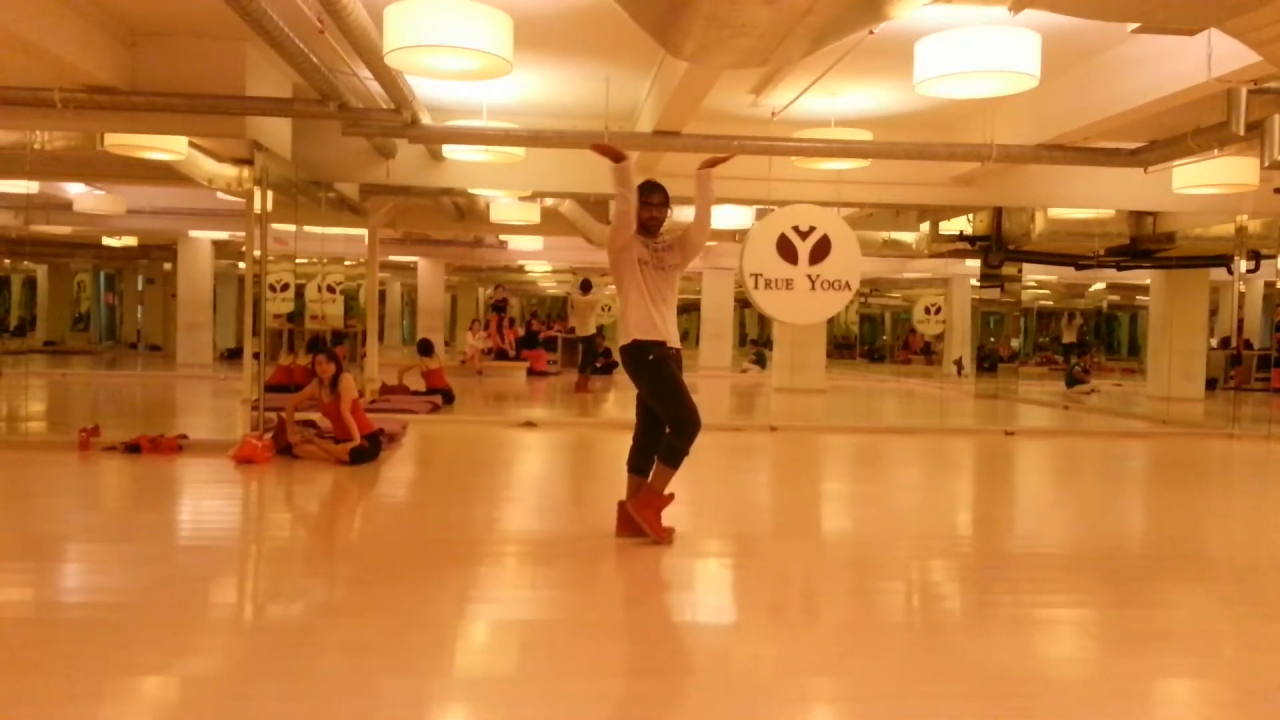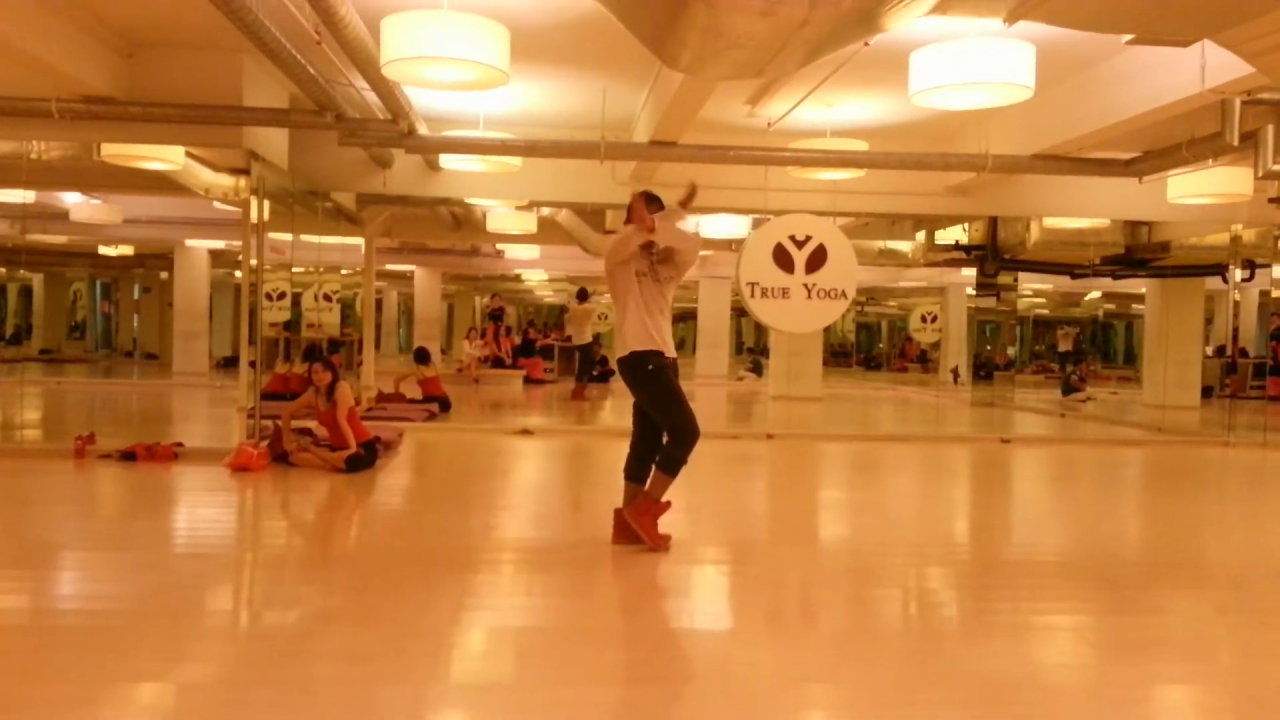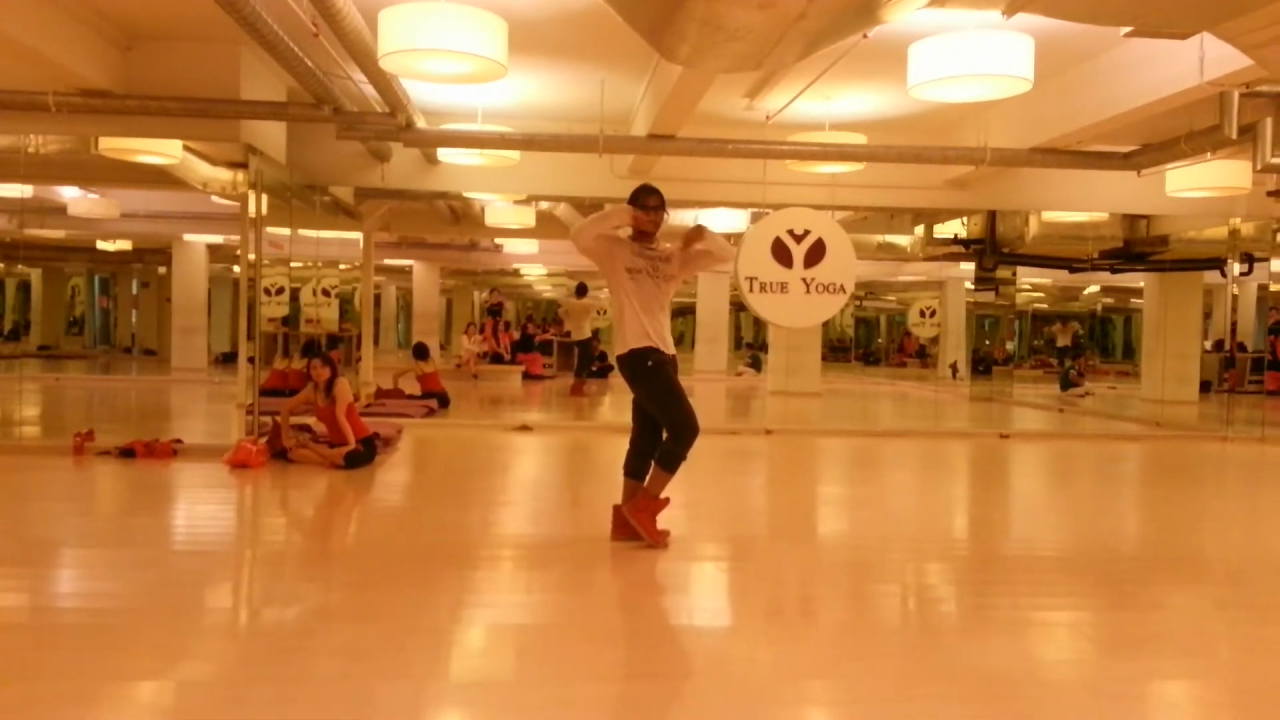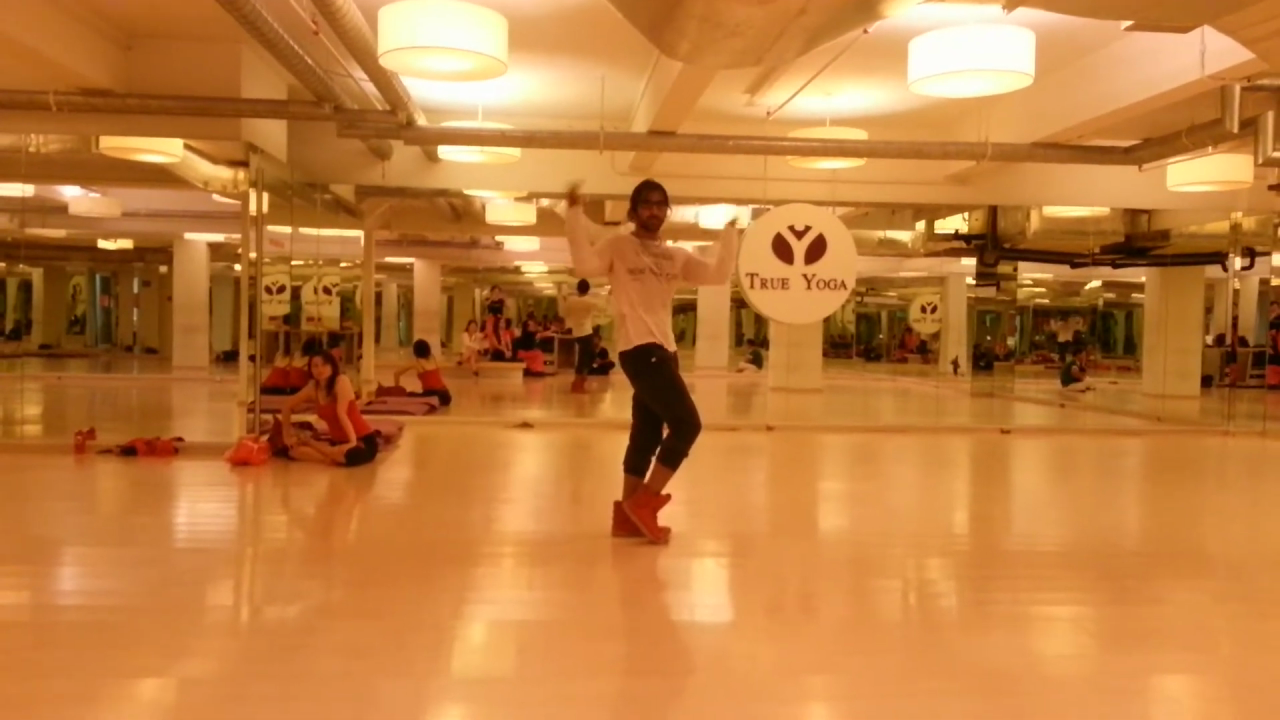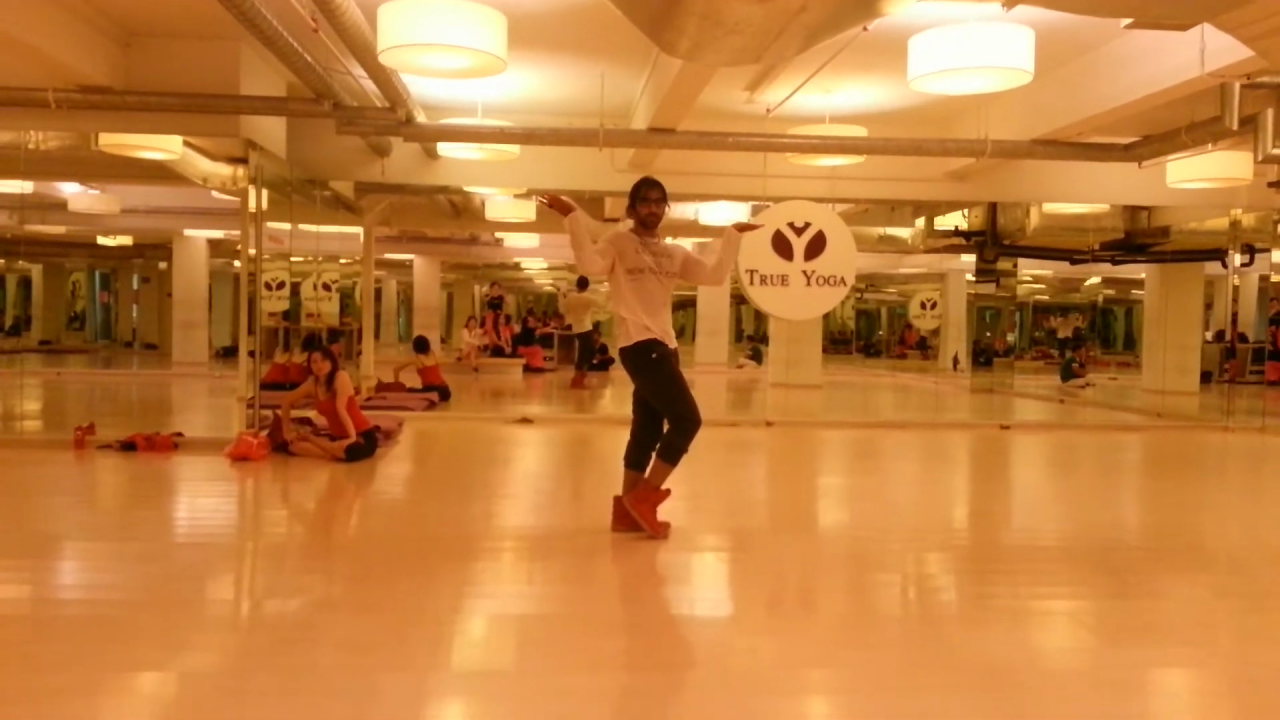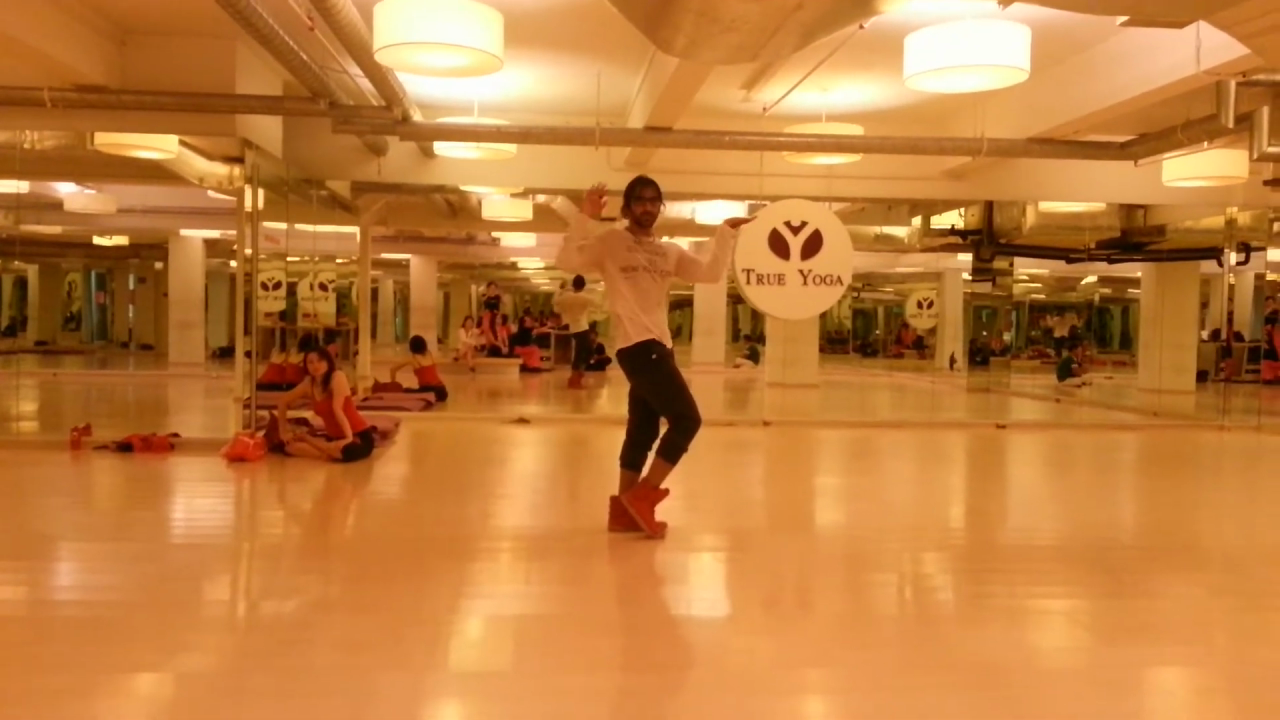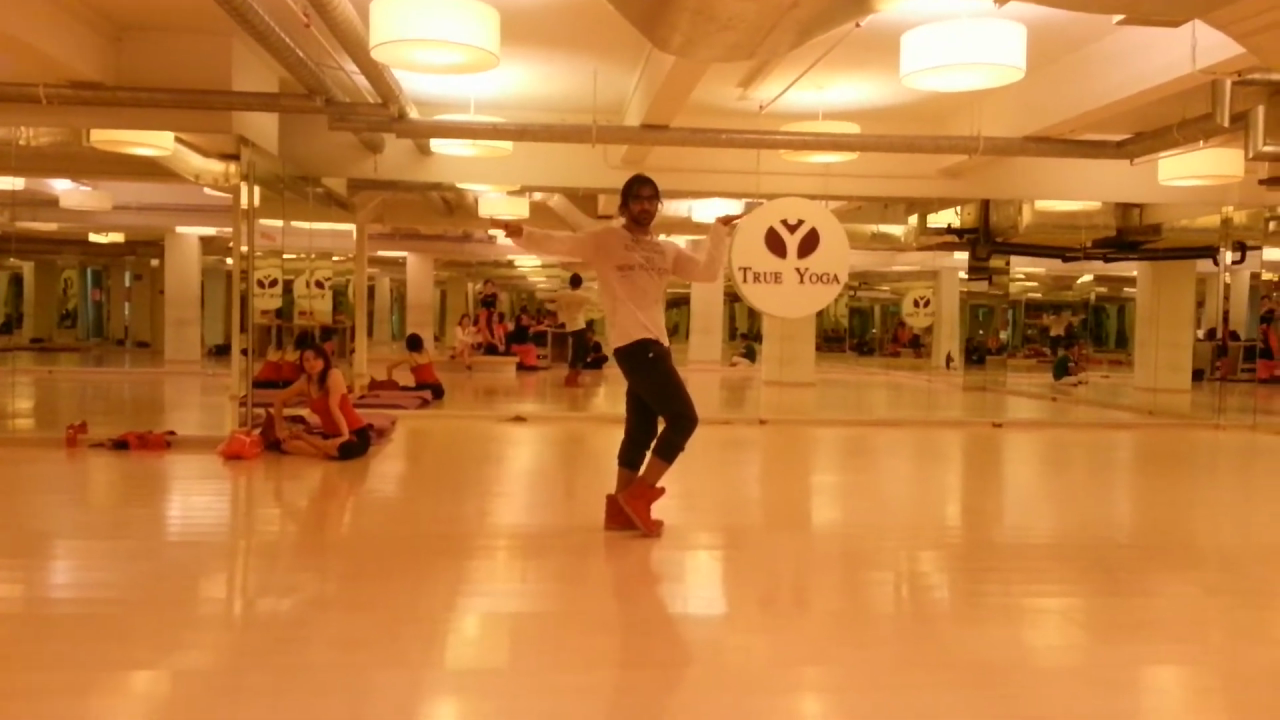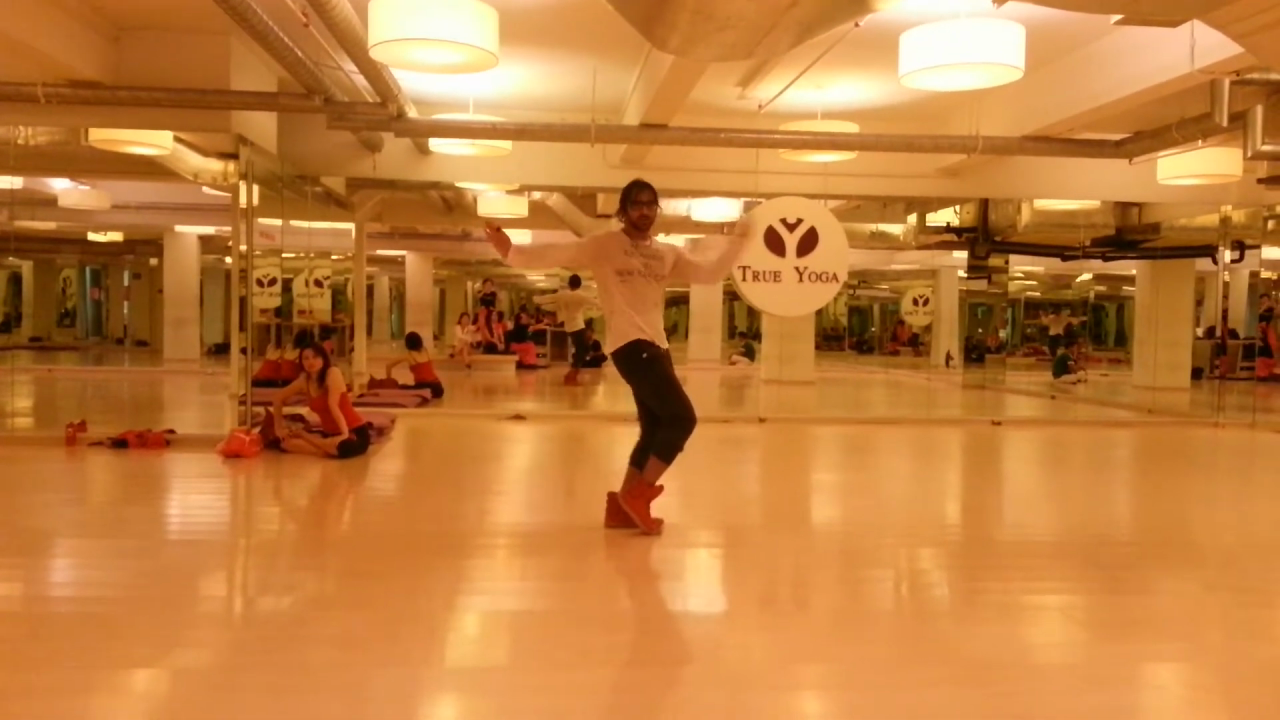
dt=0.2s
person 1, frame 1
left shoulder: (676, 249)
right shoulder: (623, 245)
left elbow: (703, 225)
right elbow: (623, 218)
left wrist: (704, 177)
right wrist: (622, 167)
left hip: (669, 348)
right hip: (640, 346)
left knee: (650, 432)
right knee: (686, 421)
left ankle: (632, 512)
right ankle: (648, 500)
person 1, frame 2
left shoulder: (670, 260)
right shoulder: (619, 255)
left elbow: (691, 245)
right elbow: (633, 237)
left wrist: (655, 219)
right wrist: (676, 212)
left hip: (665, 357)
right hip: (637, 357)
left knee: (647, 441)
right knee: (685, 431)
left ankle: (627, 522)
right ankle: (645, 508)
person 1, frame 3
left shoulder: (676, 256)
right shoulder: (615, 249)
left elbow: (724, 255)
right elbow: (581, 235)
left wrist: (700, 233)
right wrist: (622, 213)
left hip: (663, 353)
right hip: (638, 353)
left knee: (647, 437)
right knee: (684, 427)
left ankle: (627, 517)
right ankle: (644, 505)
person 1, frame 4
left shoulder: (677, 256)
right shoulder: (618, 245)
left elbow: (718, 275)
right elbow: (584, 265)
left wrist: (729, 233)
right wrist: (575, 212)
left hip: (664, 350)
right hip: (639, 349)
left knee: (647, 434)
right knee: (687, 423)
left ankle: (628, 513)
right ankle: (645, 501)
person 1, frame 5
left shoulder: (675, 253)
right shoulder: (617, 241)
left elbow: (716, 276)
right elbow: (589, 265)
left wrist: (733, 235)
right wrist: (573, 217)
left hip: (664, 347)
right hip: (640, 346)
left knee: (648, 429)
right knee: (687, 419)
left ankle: (627, 509)
right ankle: (645, 496)
person 1, frame 6
left shoulder: (670, 252)
right shoulder: (611, 240)
left elbow: (712, 274)
right elbow: (569, 261)
left wrist: (726, 232)
right wrist: (585, 217)
left hip: (659, 346)
right hip: (637, 346)
left knee: (643, 430)
right knee: (686, 418)
left ankle: (624, 508)
right ankle: (643, 495)
person 1, frame 7
left shoulder: (668, 250)
right shoulder: (605, 238)
left elbow: (710, 273)
right elbow: (559, 244)
left wrist: (720, 231)
right wrist: (523, 234)
left hip: (656, 344)
right hip: (635, 344)
left knee: (641, 429)
right knee: (684, 418)
left ankle: (621, 505)
right ankle: (638, 493)
person 1, frame 8
left shoulder: (667, 253)
right shoulder: (605, 244)
left elbow: (712, 273)
right elbow: (559, 253)
left wrist: (738, 241)
right wrist: (513, 252)
left hip: (655, 347)
right hip: (631, 345)
left knee: (657, 430)
right knee: (682, 418)
left ankle: (622, 504)
right ankle: (639, 493)
